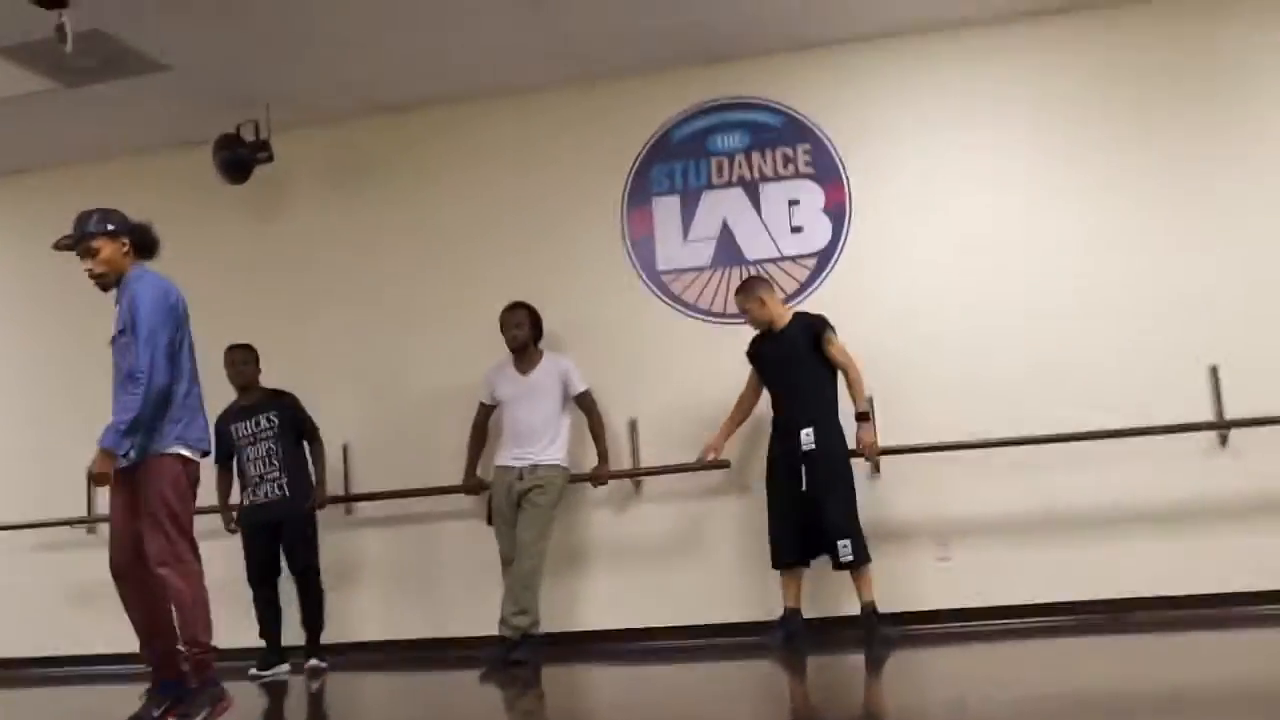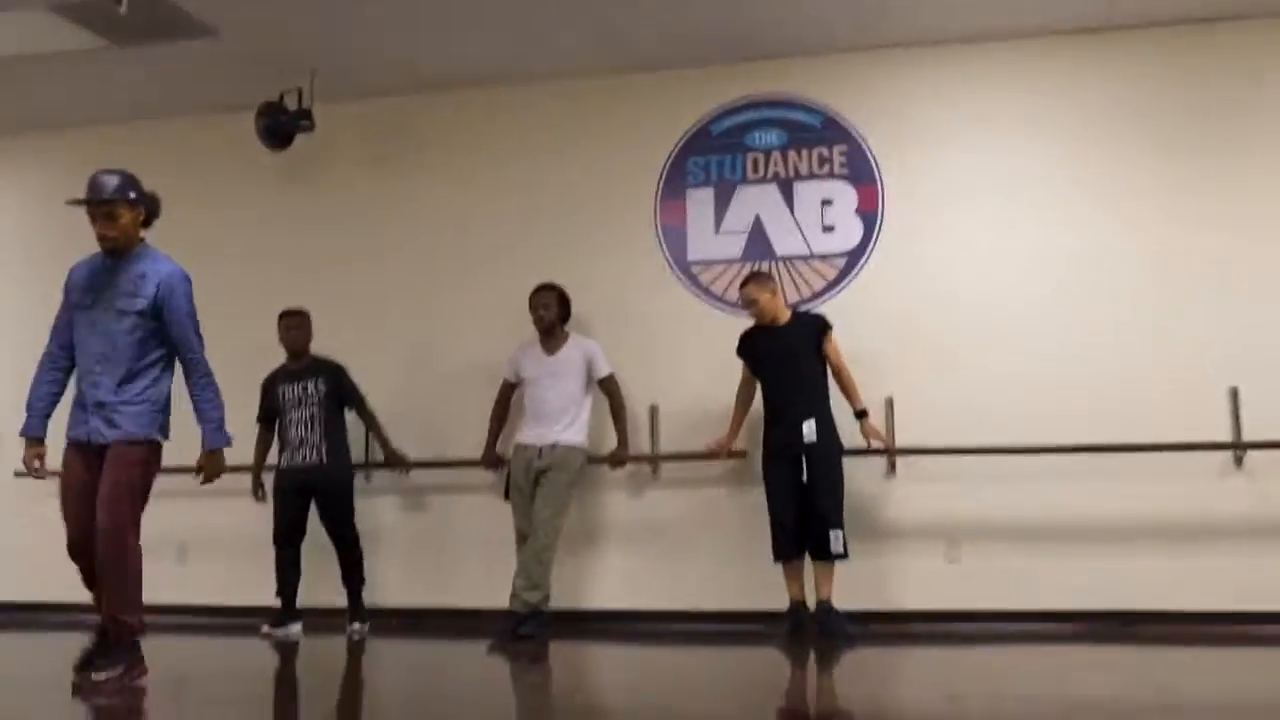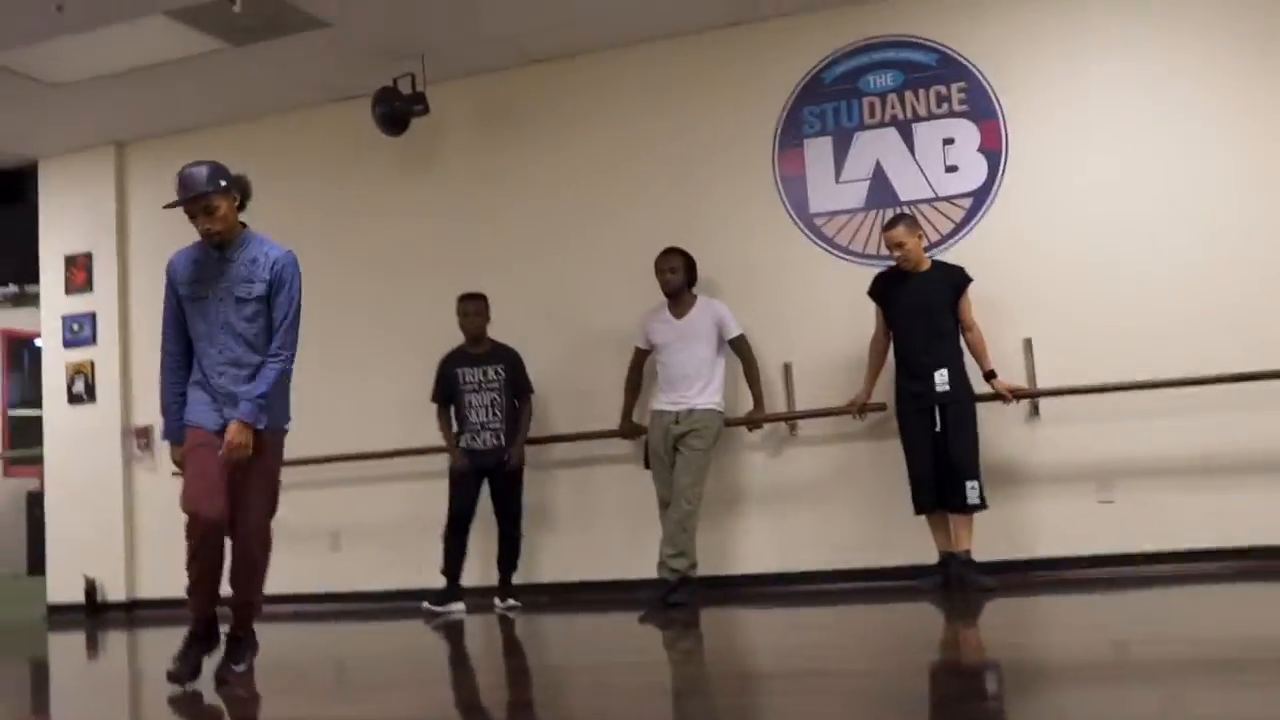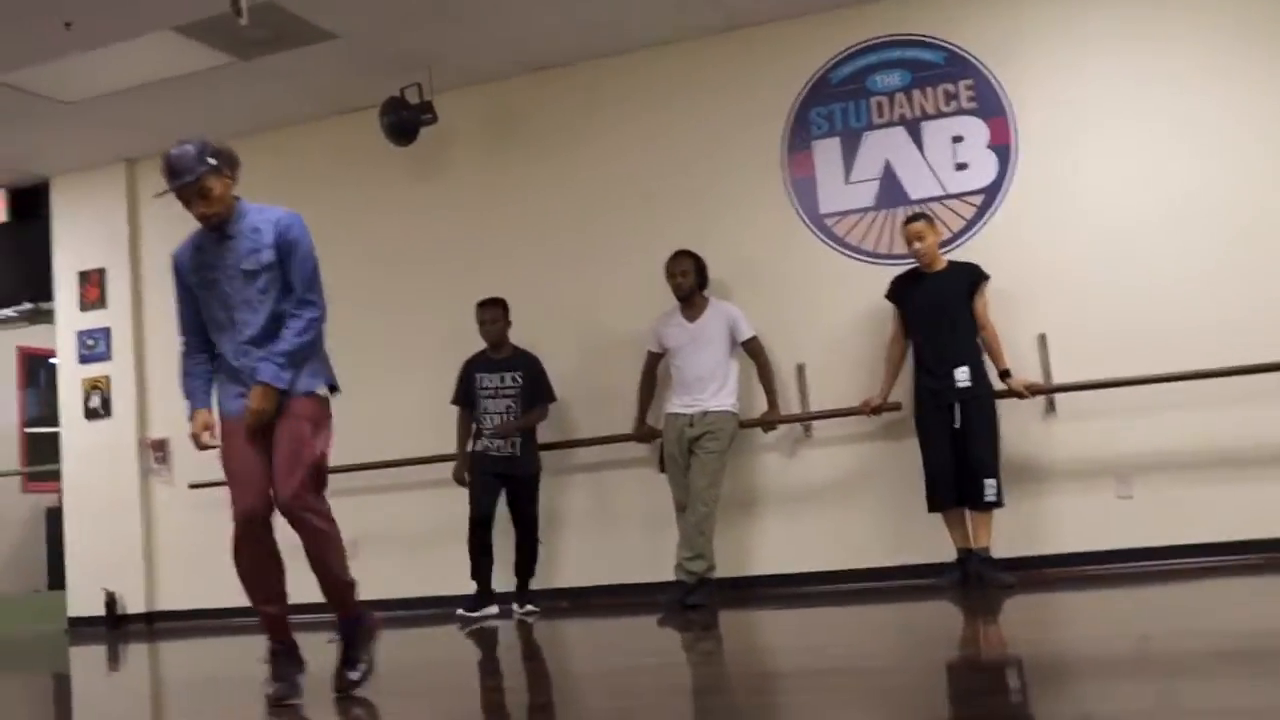
dt=0.5s
person 1, frame 1
left shoulder: (149, 292)
right shoulder: (134, 298)
left elbow: (154, 379)
left wrist: (111, 444)
left hip: (165, 444)
right hip: (140, 450)
left knee: (169, 556)
right knee: (127, 563)
left ankle: (202, 679)
right ankle: (168, 678)
person 1, frame 2
left shoulder: (166, 279)
right shoulder: (80, 275)
left elbow: (194, 362)
right elbow: (57, 358)
left wrist: (214, 438)
right wrist: (34, 428)
left hip: (135, 429)
right hip: (83, 429)
left knee: (113, 533)
right knee: (78, 534)
left ankle: (125, 647)
right ankle: (113, 625)
person 1, frame 3
left shoulder: (277, 262)
right shoulder: (181, 268)
left elbow: (282, 351)
right elbow: (175, 356)
left wrist: (248, 417)
right wrist: (174, 430)
left hip: (258, 418)
right hip: (203, 415)
left knee: (251, 528)
right knee: (203, 517)
left ankle: (242, 633)
right ankle: (202, 625)
person 1, frame 4
left shoulder: (281, 227)
right shoulder: (186, 258)
left elbow: (309, 312)
right elbow: (195, 341)
left wrist: (270, 380)
right wrist: (200, 403)
left hip: (296, 385)
right hip: (240, 401)
left knee: (297, 497)
right knee: (249, 518)
left ankle: (353, 621)
right ankle: (284, 650)
person 2, frame 1
left shoulder: (813, 327)
right shoulder: (760, 347)
left elbow: (850, 370)
right elbow: (750, 396)
left wrist: (864, 422)
right wrist: (721, 437)
left hip: (824, 442)
right hip: (783, 447)
left knee: (841, 525)
right knee: (785, 532)
left ankle: (870, 613)
right ankle: (791, 618)
person 2, frame 2
left shoulder: (813, 325)
right shoulder: (751, 341)
left elbow: (840, 371)
right elbow: (747, 389)
left wrist: (863, 418)
right wrist: (730, 437)
left hip: (819, 437)
right hip: (779, 443)
left knee: (825, 517)
right knee: (786, 525)
left ankle: (824, 607)
right ankle: (796, 608)
person 2, frame 3
left shoulder: (952, 277)
right shoulder: (884, 284)
left elbow: (969, 329)
right elbow: (881, 339)
left wrist: (992, 377)
right wrist: (866, 391)
left hip: (952, 388)
right hip: (911, 394)
left knee: (961, 469)
right knee: (925, 477)
left ankle: (963, 560)
right ankle: (945, 559)
person 2, frame 4
left shoulder: (968, 275)
right shoulder: (902, 286)
left elbow: (985, 328)
right elbow: (899, 340)
left wrist: (1007, 375)
right wrist: (883, 393)
left hip: (972, 387)
right hip: (930, 393)
left knee: (981, 468)
right knee: (941, 474)
left ankle: (982, 557)
right ankle: (964, 555)
person 3, frame 1
left shoulder: (561, 367)
right shoulder: (496, 375)
left elbow: (591, 411)
right elbow: (481, 423)
left wrist: (603, 461)
right wrist: (470, 472)
left hip: (546, 470)
right hip: (505, 471)
left knee: (528, 553)
right knee: (510, 556)
left ankle: (513, 635)
right ankle: (524, 635)
person 3, frame 2
left shoulder: (586, 349)
right shoulder: (522, 354)
left elbow: (614, 395)
right elbow: (503, 400)
left wrist: (622, 445)
right wrist: (490, 448)
left hip: (566, 450)
right hip: (525, 449)
left knee: (543, 531)
right knee: (526, 533)
left ankle: (524, 607)
right ankle: (533, 609)
person 3, frame 3
left shoulder: (715, 311)
right shoulder: (651, 320)
left elbow: (746, 355)
right elbow: (636, 368)
left wrist: (758, 405)
right wrist: (626, 417)
left hip: (702, 414)
right hip: (661, 415)
left knee: (685, 498)
right knee: (668, 500)
left ankle: (673, 575)
right ankle: (681, 574)
person 3, frame 4
left shoulder: (727, 313)
right shoulder: (664, 323)
left elbow: (759, 356)
right elbow: (649, 371)
left wrist: (773, 406)
right wrist: (640, 421)
left hip: (716, 416)
right hip: (676, 418)
left knee: (702, 500)
right knee: (684, 503)
left ankle: (689, 576)
right ankle: (699, 576)
person 4, frame 1
left shoulder: (283, 402)
right shoulder: (225, 420)
left elbow: (314, 440)
right elbow: (224, 468)
left wrist: (320, 485)
right wrist: (224, 508)
left hip: (295, 505)
right hip: (254, 512)
left knee: (306, 573)
right knee: (261, 580)
left ankle: (314, 647)
right ankle: (273, 653)
person 4, frame 2
left shoulder: (331, 372)
right shoulder: (273, 382)
left elbow: (362, 409)
right elbow: (266, 429)
left wrist: (387, 447)
right wrist: (256, 473)
left hip: (333, 471)
right hip: (290, 474)
left knee: (345, 538)
right knee: (285, 540)
left ankle: (356, 605)
right ankle: (287, 613)
person 4, frame 3
left shoulder: (508, 357)
right shoulder: (450, 363)
left elbow: (525, 403)
right elbow: (443, 410)
left wrist: (519, 444)
right wrist: (452, 449)
left hip: (505, 454)
right hip: (467, 455)
left knee: (509, 520)
right knee: (458, 518)
left ankle: (505, 587)
right ankle: (451, 591)
person 4, frame 4
left shoulder: (528, 363)
right shoulder: (471, 367)
left elbow: (543, 409)
right elbow: (465, 413)
left wrist: (514, 426)
right wrist: (460, 457)
left hip: (522, 461)
right hip: (483, 460)
left knee: (526, 526)
right knee: (480, 521)
left ankle: (523, 592)
right ankle: (484, 594)
